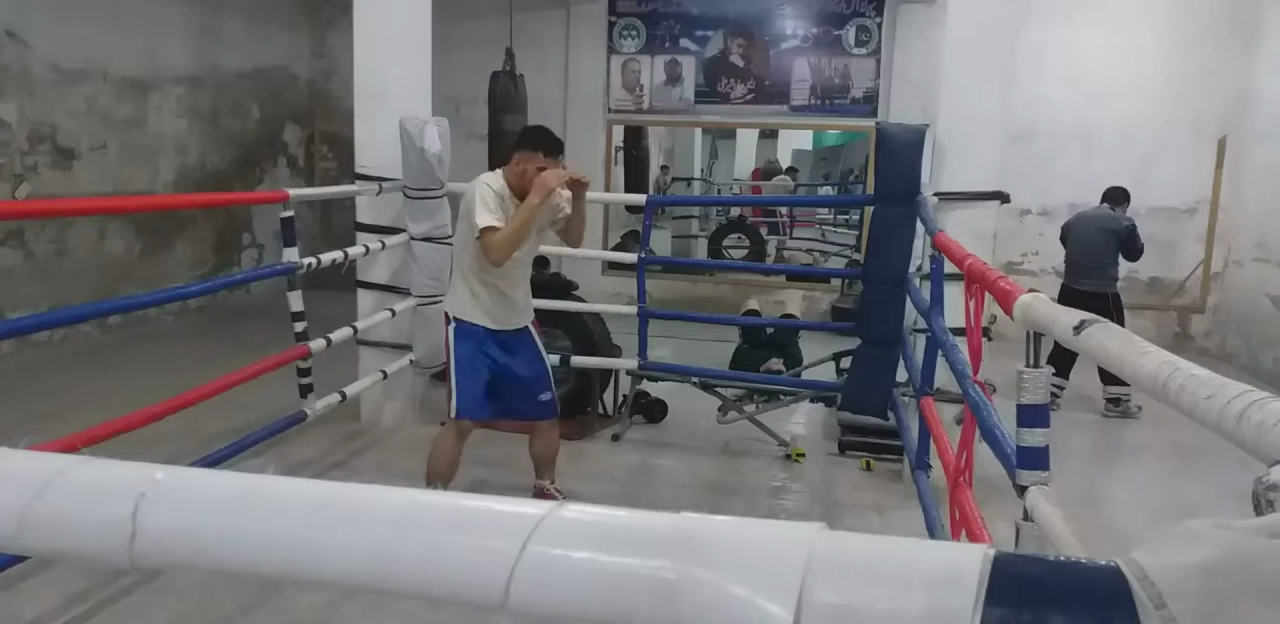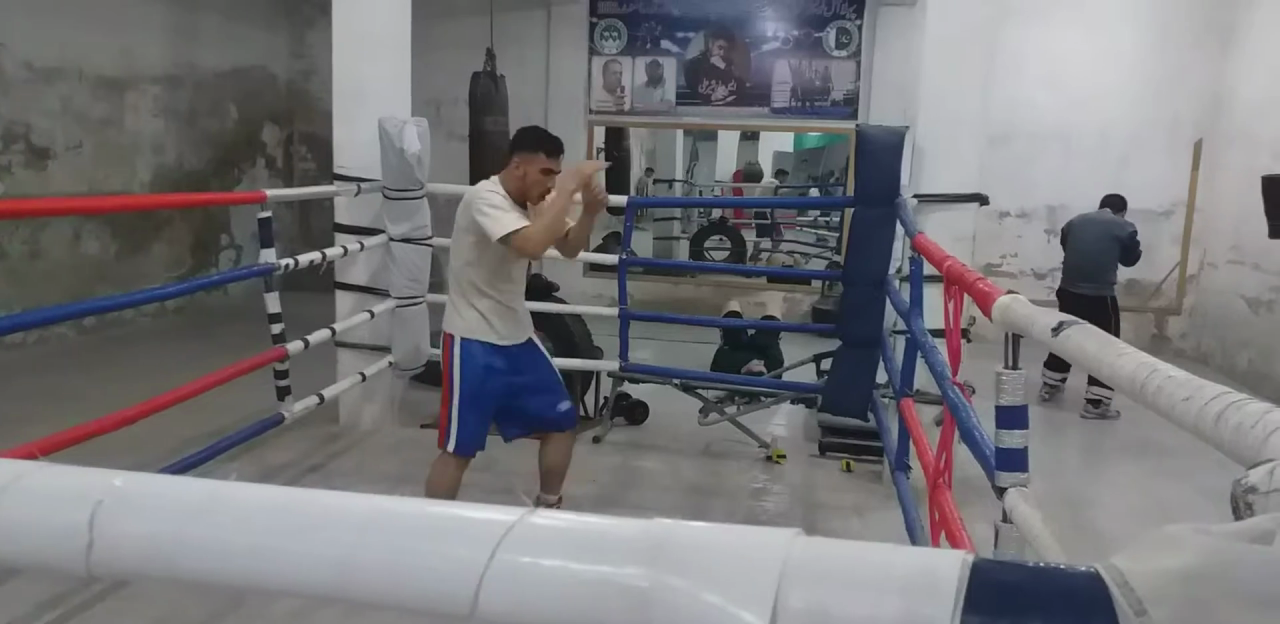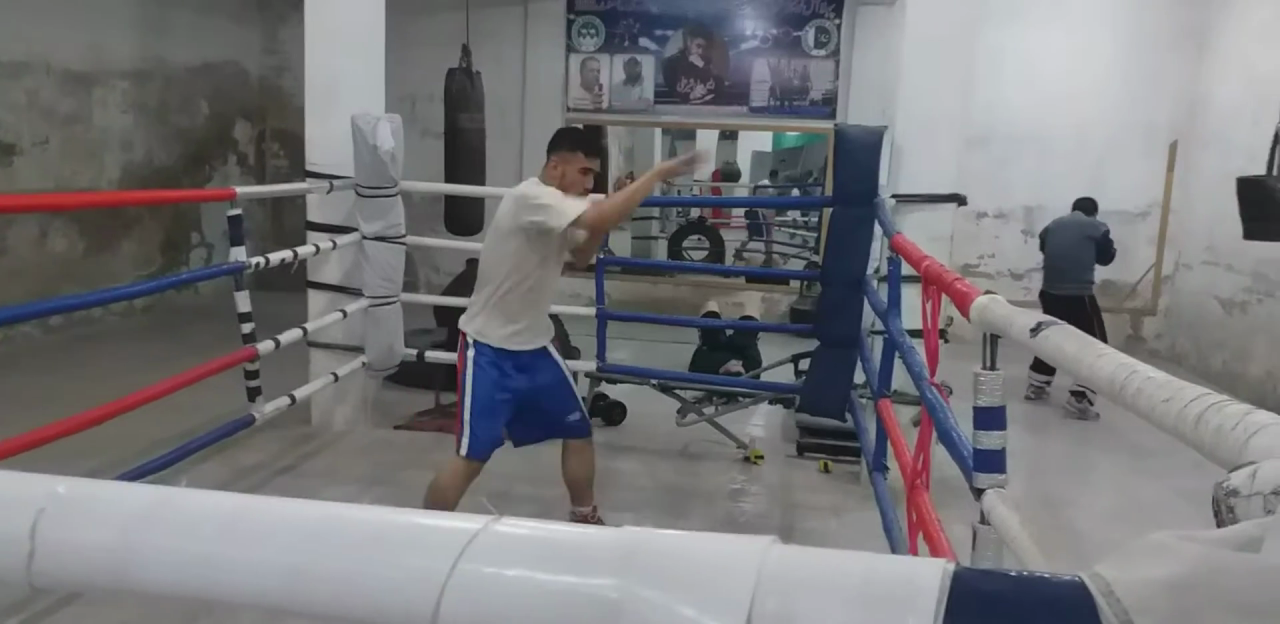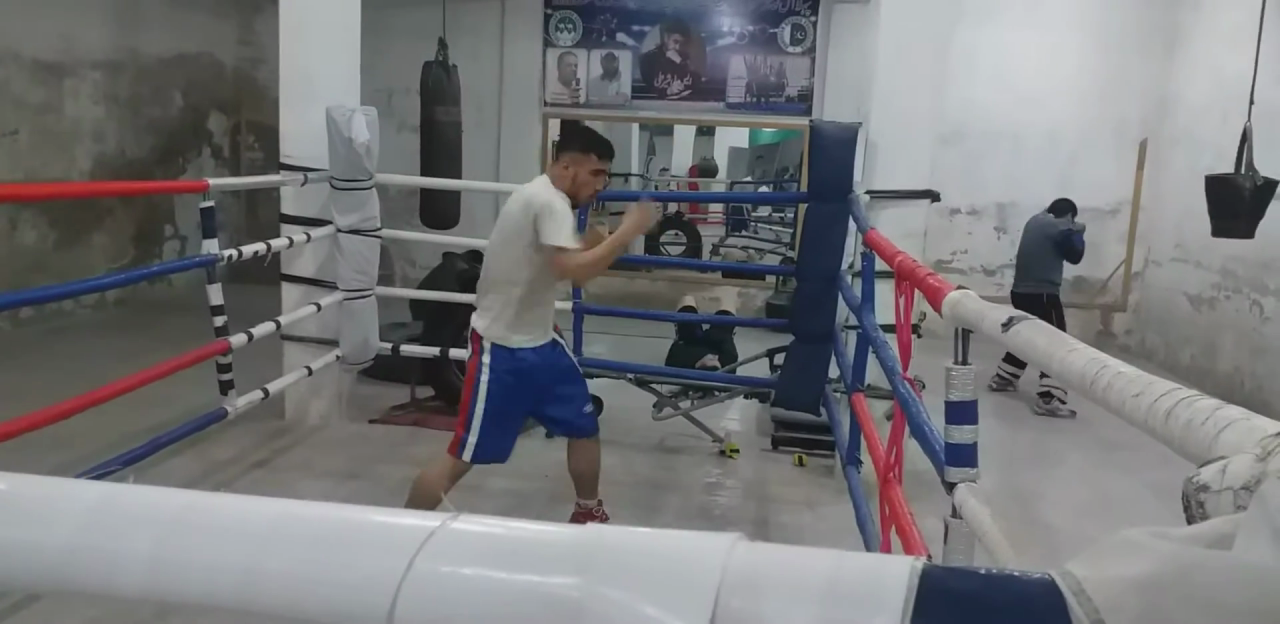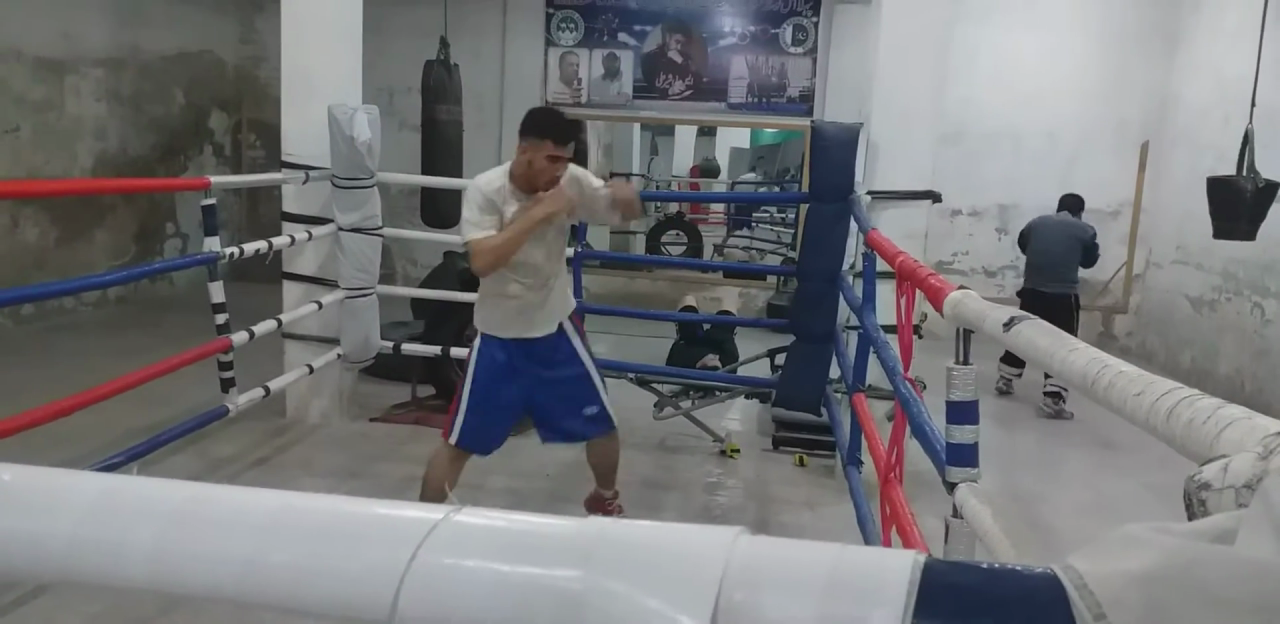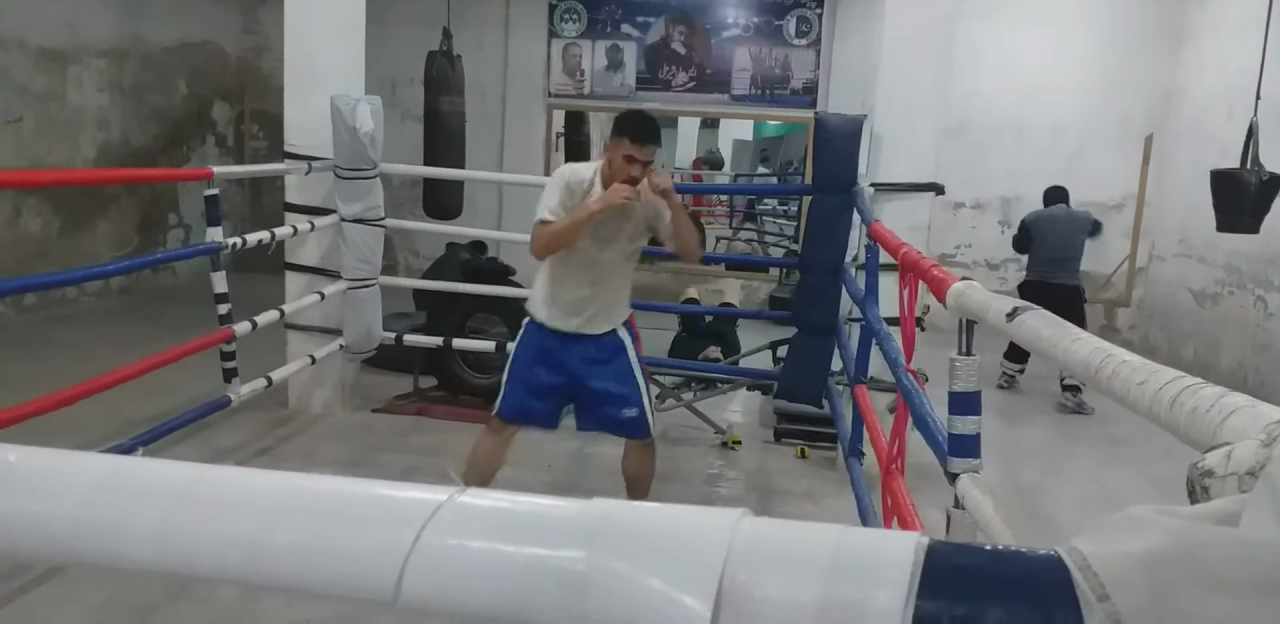
dt=0.4s
person 1, frame 1
left shoulder: (547, 193)
right shoulder: (484, 189)
left elbow: (574, 239)
right elbow: (497, 252)
left wrist: (577, 197)
right wrist: (537, 197)
left hip: (518, 324)
right hip: (472, 323)
left knee: (546, 414)
right knee: (463, 420)
left ankle: (545, 489)
person 1, frame 2
left shoulder: (537, 197)
right shoulder: (484, 199)
left elbow: (569, 248)
right elbow: (531, 246)
left wrist: (590, 210)
right wrist: (569, 189)
left hip: (518, 337)
right hip: (473, 340)
left knee: (562, 423)
right knee: (459, 449)
left ankle: (548, 507)
person 1, frame 3
left shoulder: (567, 201)
right shoulder: (531, 198)
left elbow: (580, 257)
right elbow: (603, 218)
left wrist: (594, 236)
right wrist: (660, 172)
left hip: (534, 343)
right hip: (489, 346)
left knee: (579, 433)
right knee: (472, 457)
left ankle: (585, 520)
person 1, frame 4
left shoulder: (556, 201)
right shoulder: (546, 201)
right elbow: (574, 270)
left wrist: (613, 236)
right wrist: (630, 227)
left hip: (539, 340)
right hip: (501, 345)
left knee: (586, 430)
right knee: (463, 457)
left ankle: (588, 513)
person 1, frame 5
left shoulder: (573, 181)
right shoulder: (484, 190)
left elbow: (628, 211)
right elbow: (481, 262)
left wrist: (624, 198)
right wrist: (535, 213)
left hip: (555, 330)
right hip: (499, 337)
left knee: (602, 428)
right knee: (458, 445)
left ankle: (605, 500)
person 1, frame 6
left shoulder: (651, 198)
right shoulder: (570, 178)
left elbow: (691, 252)
right elbow: (540, 246)
left wrist: (673, 204)
right wrist: (597, 206)
left hip: (609, 329)
right hip: (549, 325)
left knee: (640, 433)
right knee: (502, 425)
person 2, frame 1
left shoulder: (1076, 219)
right shoulder: (1123, 223)
left elbow: (1066, 242)
right elbow: (1133, 254)
right wrist: (1132, 234)
left hip: (1070, 290)
right hip: (1102, 293)
left knee: (1065, 342)
left ankle: (1048, 392)
right ankle: (1117, 402)
person 2, frame 2
left shoulder: (1076, 221)
right shoulder: (1124, 228)
left elbow: (1065, 245)
right elbow: (1131, 259)
left hip: (1069, 291)
right hip: (1100, 296)
left ankle: (1050, 385)
right ankle: (1096, 403)
person 2, frame 3
left shoulder: (1053, 225)
right shoulder: (1097, 228)
left elbow: (1044, 247)
right elbow: (1106, 257)
left hip: (1050, 293)
right hip: (1079, 296)
left ankle: (1037, 386)
right ankle: (1080, 398)
person 2, frame 4
left shoulder: (1035, 221)
right shoulder: (1062, 228)
right elbow: (1074, 255)
right wrist: (1077, 233)
left hip: (1020, 292)
right hip: (1043, 295)
left ankle: (1002, 378)
right ankle: (1048, 399)
person 2, frame 5
left shoulder: (1037, 223)
right shoulder: (1085, 230)
left elbow: (1023, 245)
right elbow: (1089, 261)
left hip: (1032, 291)
right hip: (1063, 296)
left ankle: (1005, 380)
right ankle: (1053, 399)
person 2, frame 6
left shoulder: (1033, 218)
right shoulder: (1084, 218)
left elbow: (1019, 246)
right elbow: (1096, 229)
left hip: (1035, 284)
right hip: (1068, 288)
left ankle: (1008, 375)
right ankle: (1072, 392)
